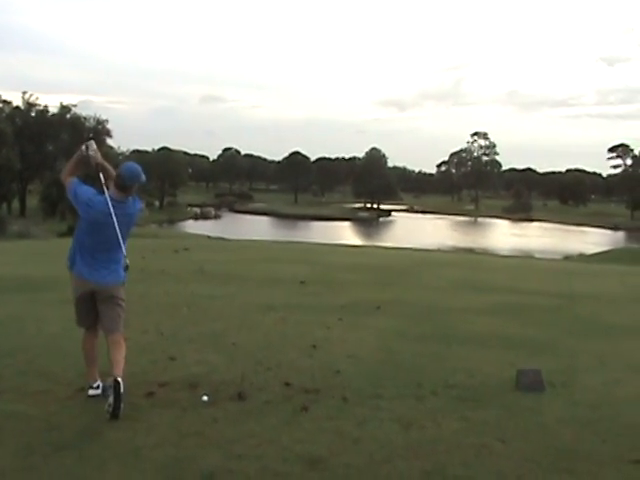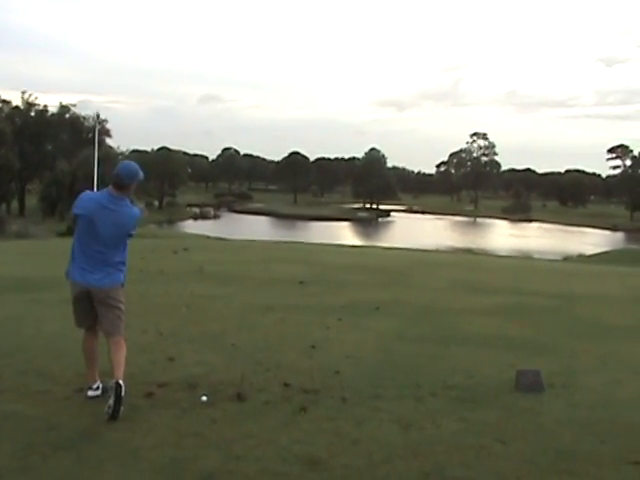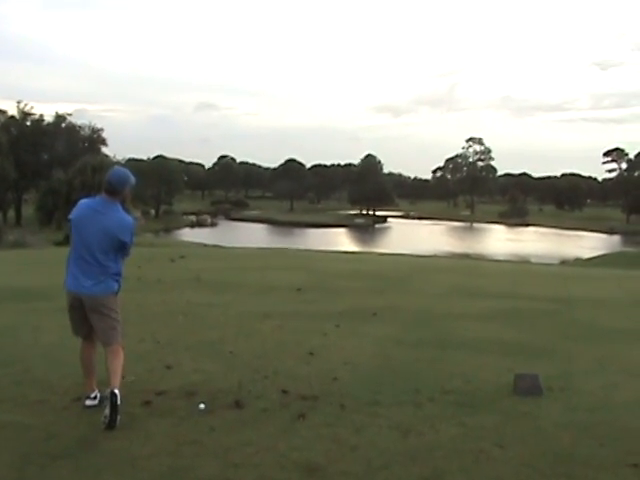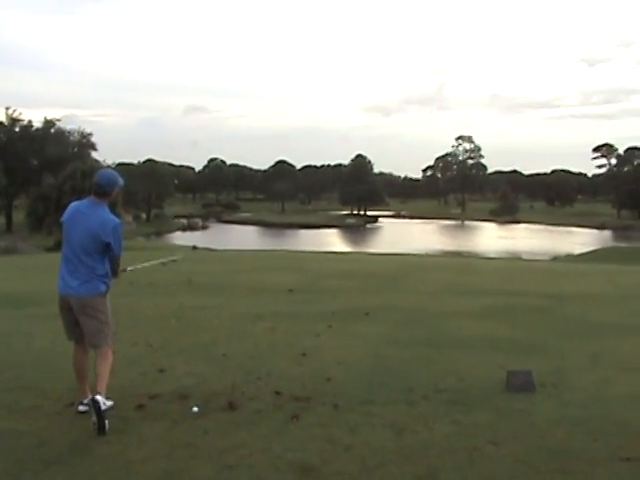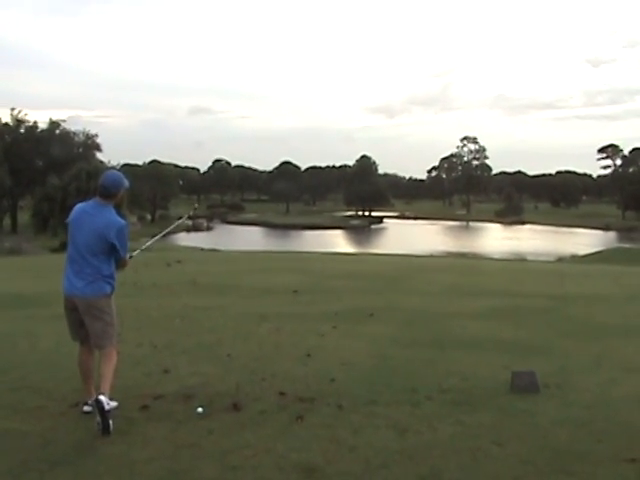
dt=0.4s
person 1, frame 1
left shoulder: (91, 202)
right shoulder: (134, 208)
left elbow: (66, 176)
right elbow: (117, 184)
left wrist: (82, 153)
right wrist: (101, 161)
left hip: (82, 277)
right hip: (111, 281)
left knee: (90, 330)
right knee: (115, 335)
left ankle: (94, 383)
right ankle: (117, 379)
person 1, frame 2
left shoulder: (86, 200)
right shoulder: (133, 214)
left hip: (80, 278)
right hip: (109, 282)
left knee: (90, 330)
right knee: (115, 336)
left ankle: (93, 384)
right ankle: (118, 381)
person 1, frame 3
left shoulder: (80, 207)
right shoulder: (125, 222)
left hip: (75, 287)
right hip: (103, 290)
left knee: (88, 339)
right knee: (113, 345)
left ankle: (91, 393)
right ankle: (114, 390)
person 1, frame 4
left shoulder: (71, 210)
right shoulder: (111, 223)
right elbow: (114, 264)
right wrist: (114, 273)
left hip: (66, 290)
right hip: (92, 293)
left knee: (80, 344)
right knee: (104, 348)
left ankle: (84, 398)
right ankle: (99, 396)
person 1, frame 5
left shoulder: (77, 211)
right shoulder: (117, 224)
right elbow: (122, 263)
right wrist: (120, 262)
left hip: (72, 290)
right hip: (97, 292)
left knee: (86, 344)
right knee: (108, 348)
left ankle: (90, 398)
right ankle: (102, 397)
